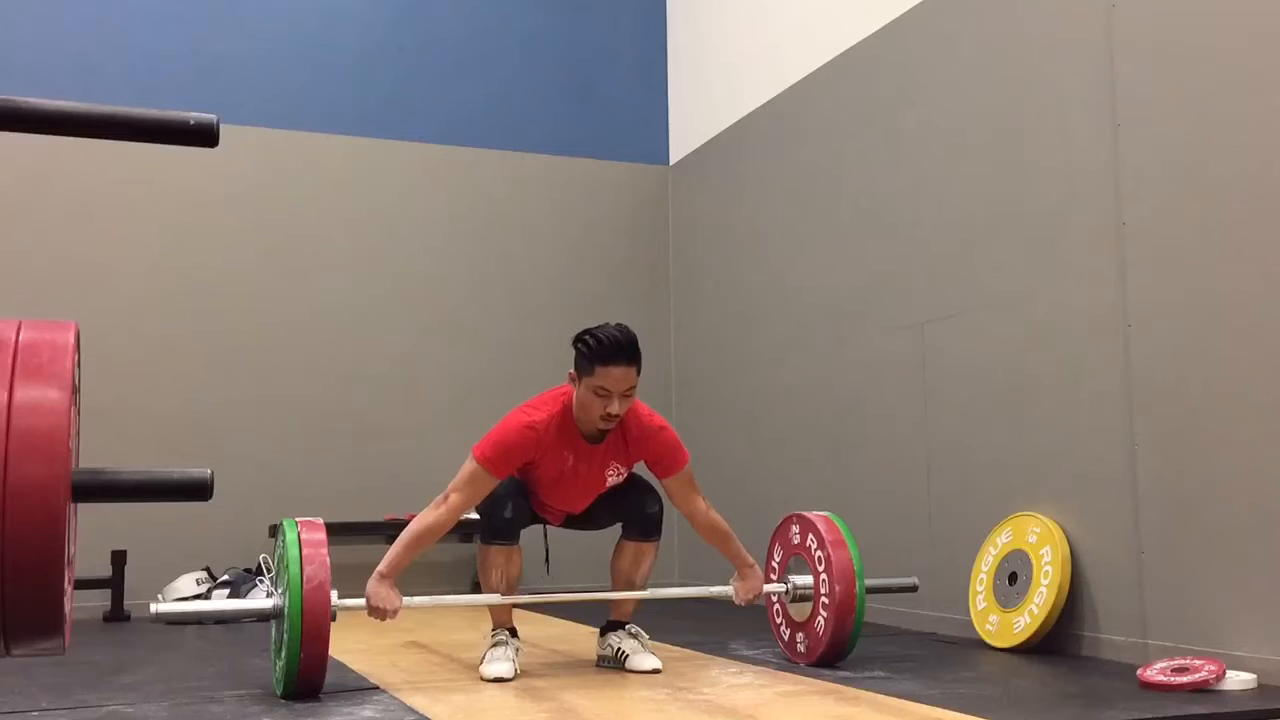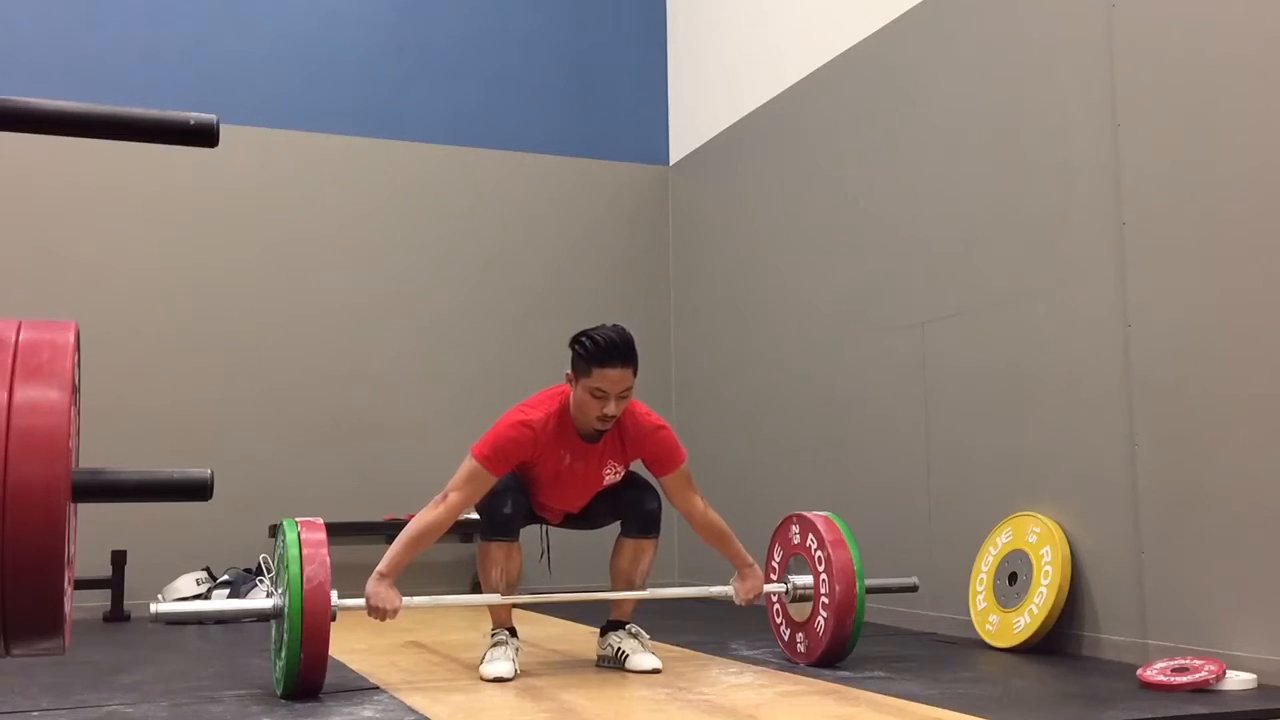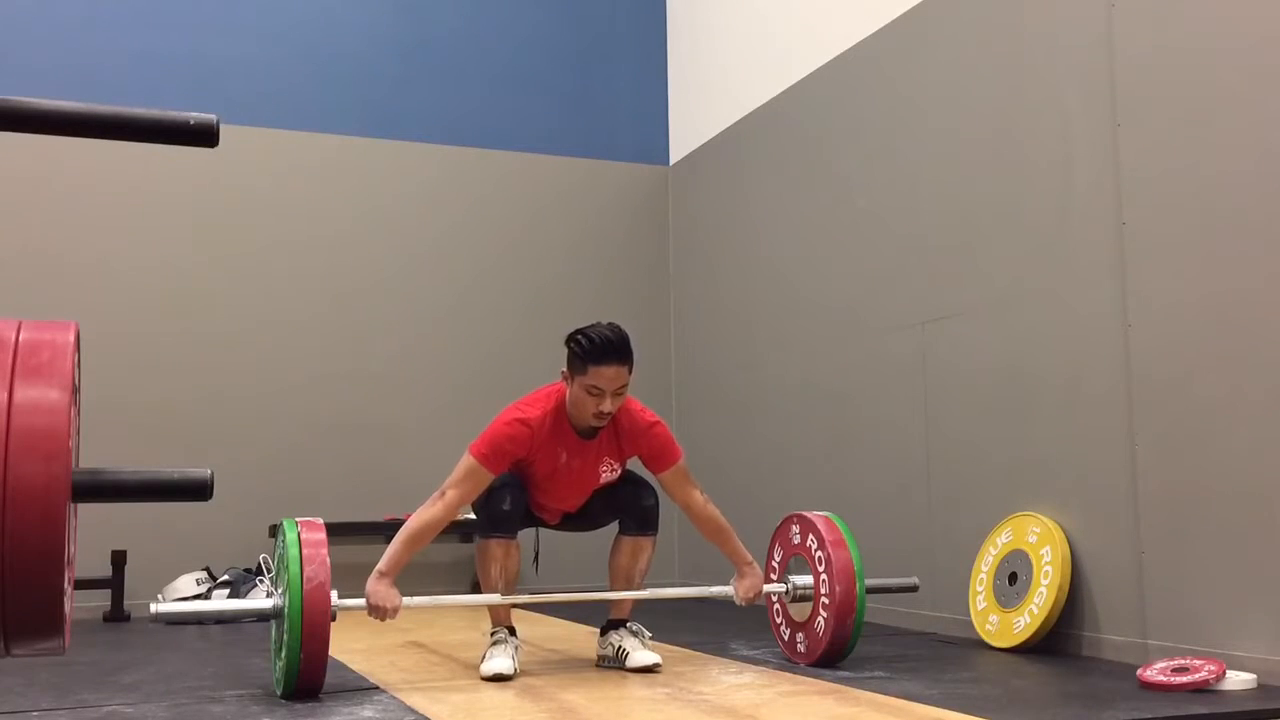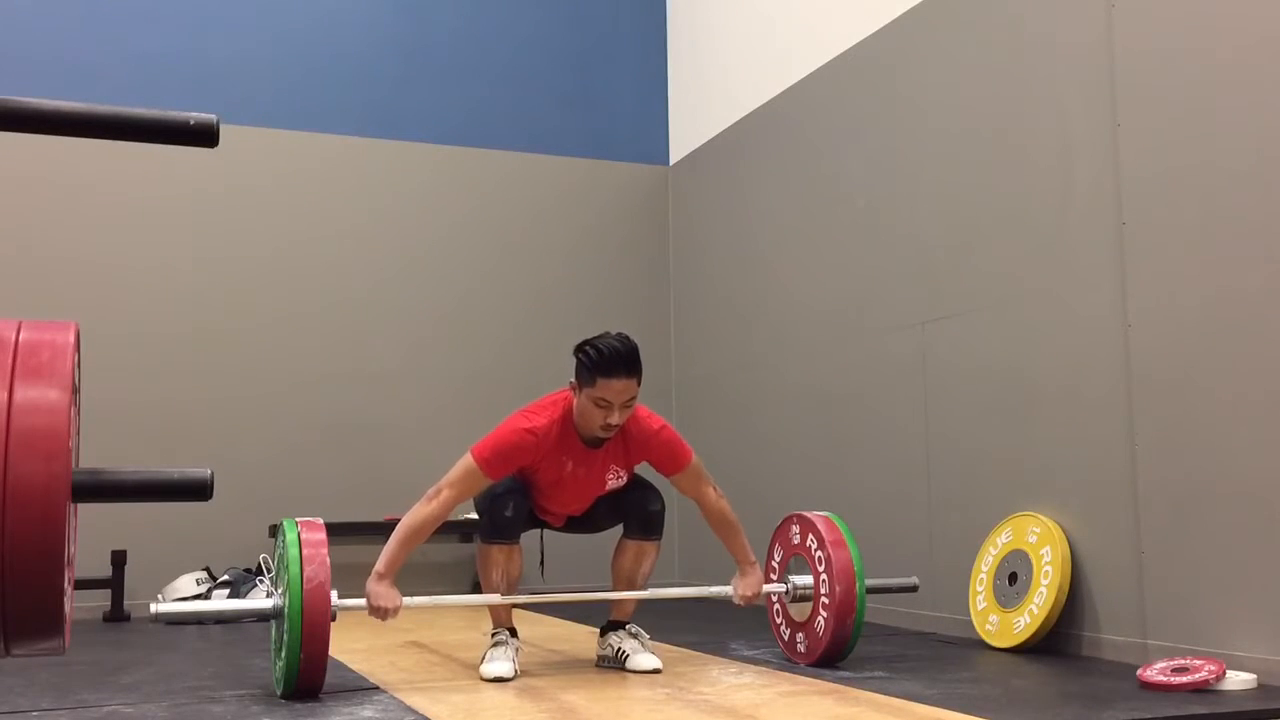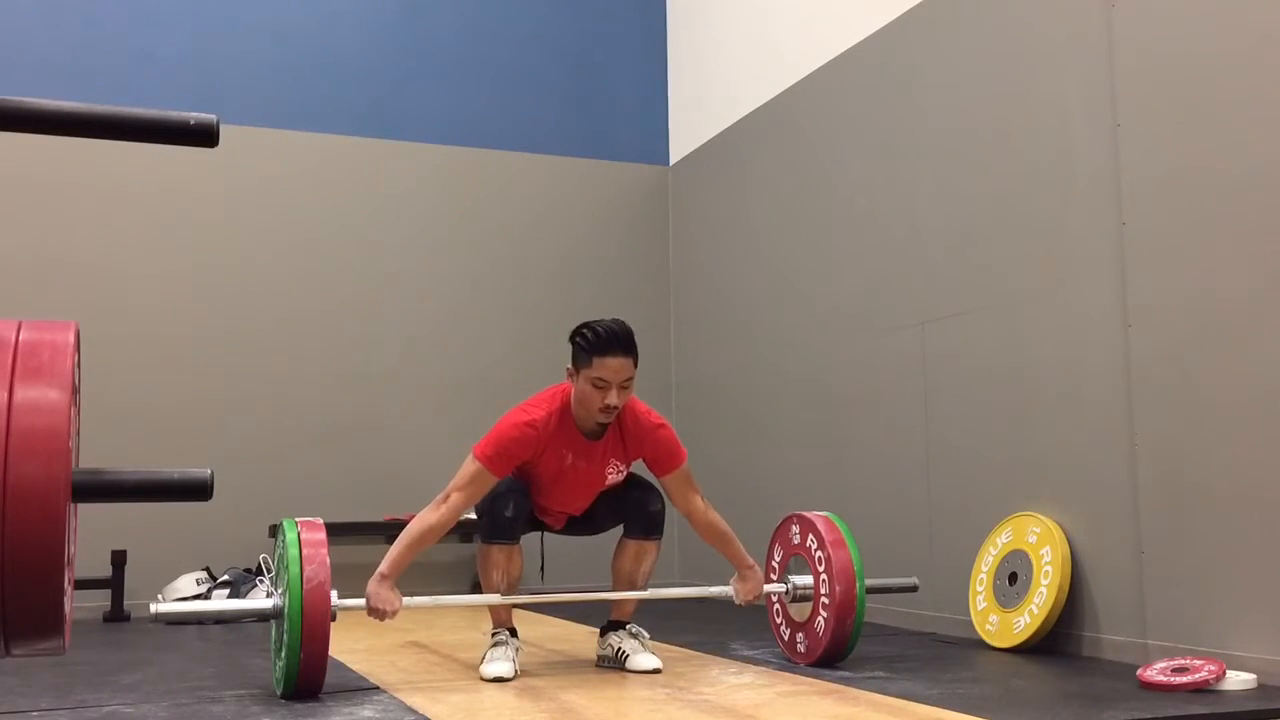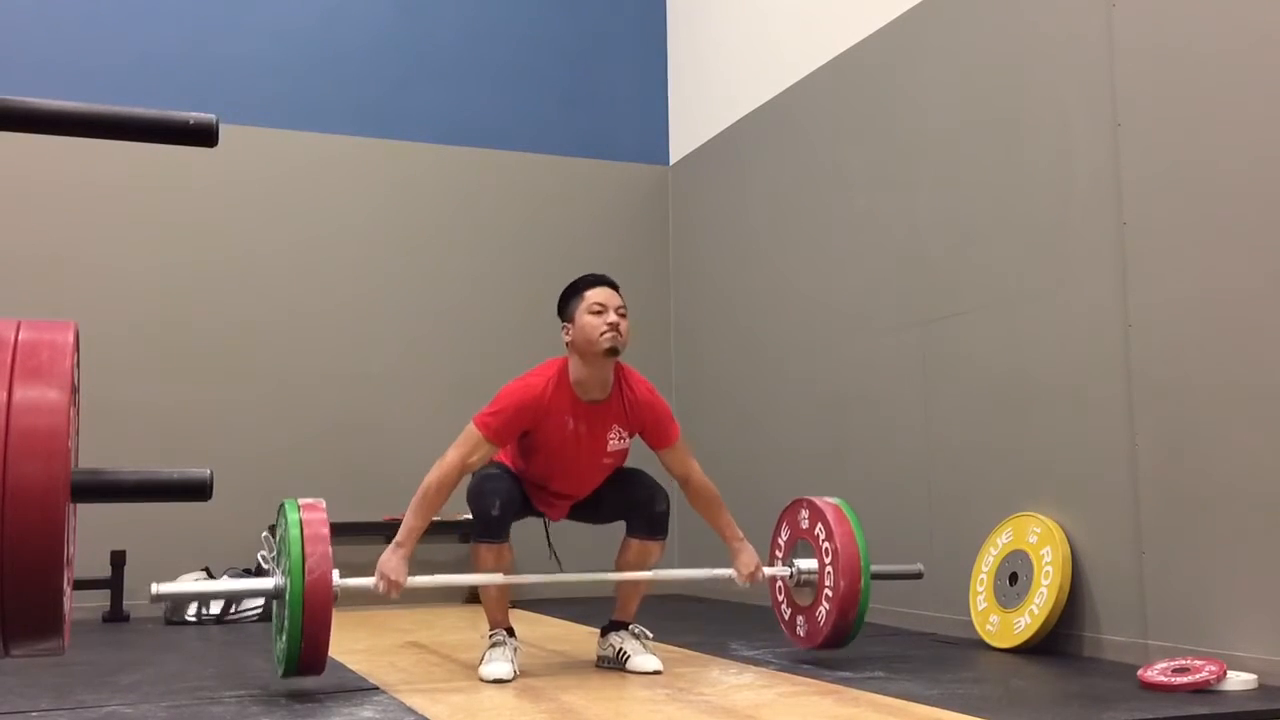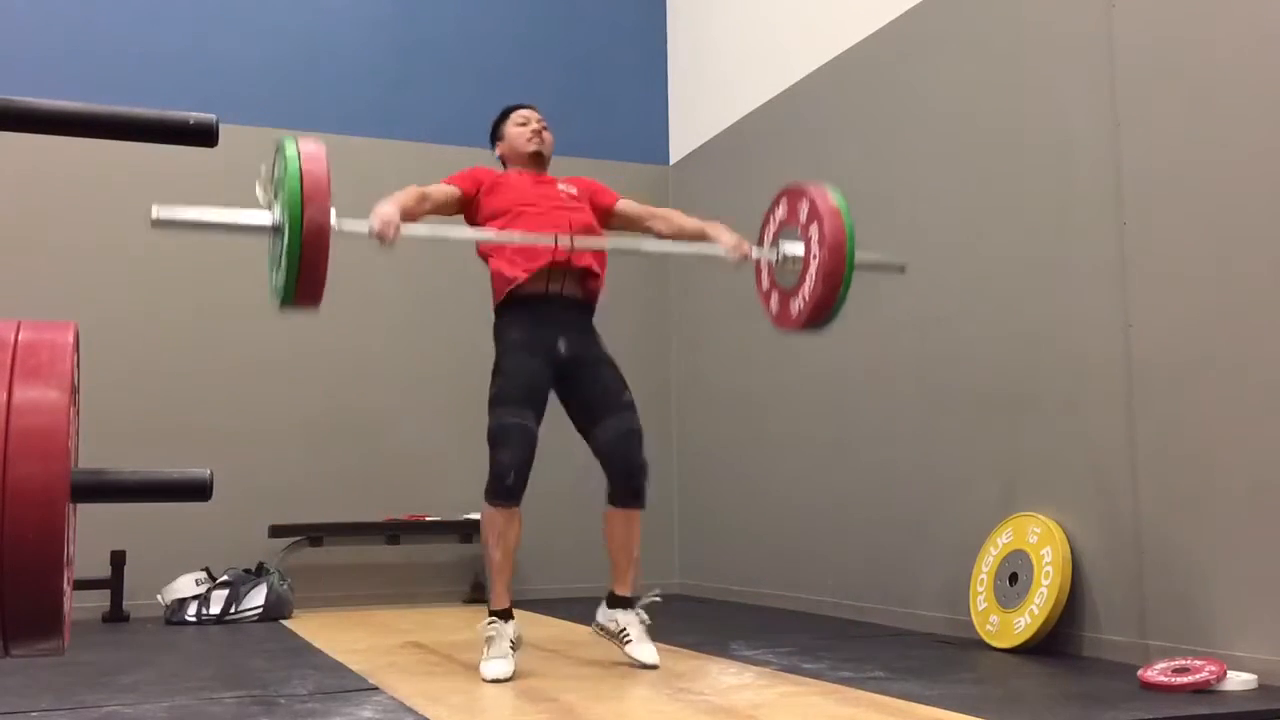
dt=0.7s
person 1, frame 1
left shoulder: (651, 431)
right shoulder: (530, 426)
left elbow: (696, 507)
right elbow: (450, 504)
left wrist: (746, 568)
right wrist: (384, 577)
left hip: (588, 503)
right hip: (526, 496)
left knee: (646, 507)
right knee: (499, 507)
left ankle: (617, 634)
right ankle: (503, 638)
person 1, frame 2
left shoulder: (648, 430)
right shoulder: (527, 425)
left elbow: (694, 505)
right elbow: (449, 502)
left wrist: (746, 568)
right wrist: (383, 577)
left hip: (586, 501)
right hip: (524, 495)
left knee: (644, 504)
right knee: (499, 504)
left ankle: (617, 634)
right ankle: (503, 638)
person 1, frame 3
left shoulder: (642, 426)
right shoulder: (524, 422)
left elbow: (693, 498)
right elbow: (446, 499)
left wrist: (745, 567)
right wrist: (383, 576)
left hip: (580, 505)
right hip: (522, 499)
left knee: (641, 501)
right knee: (497, 500)
left ankle: (617, 632)
right ankle: (502, 637)
person 1, frame 4
left shoulder: (652, 433)
right shoulder: (531, 430)
left elbow: (708, 494)
right elbow: (441, 497)
left wrist: (748, 567)
right wrist: (382, 578)
left hip: (587, 506)
right hip: (525, 499)
left knee: (648, 505)
right knee: (500, 504)
left ankle: (617, 634)
right ankle: (503, 638)
person 1, frame 5
left shoulder: (648, 428)
right shoulder: (529, 423)
left elbow: (694, 504)
right elbow: (451, 502)
left wrist: (746, 569)
right wrist: (384, 578)
left hip: (585, 507)
right hip: (524, 502)
left knee: (648, 505)
right knee: (500, 505)
left ankle: (617, 634)
right ankle: (503, 638)
person 1, frame 6
left shoulder: (640, 397)
right shoulder: (533, 391)
left elbow: (688, 473)
right elbow: (453, 464)
left wrist: (737, 544)
right wrist: (400, 550)
left hip: (588, 485)
right hip: (519, 478)
left knee: (652, 501)
right knee: (493, 500)
left ankle: (619, 634)
right ankle: (500, 640)
person 1, frame 7
left shoulder: (581, 190)
right shoulder: (486, 183)
left elbow: (652, 219)
right elbow: (422, 199)
left wrist: (716, 232)
right wrist: (389, 208)
left hip: (581, 336)
right hip: (525, 330)
left knee: (630, 472)
right knee: (509, 475)
left ankle: (621, 607)
right ankle: (500, 624)
